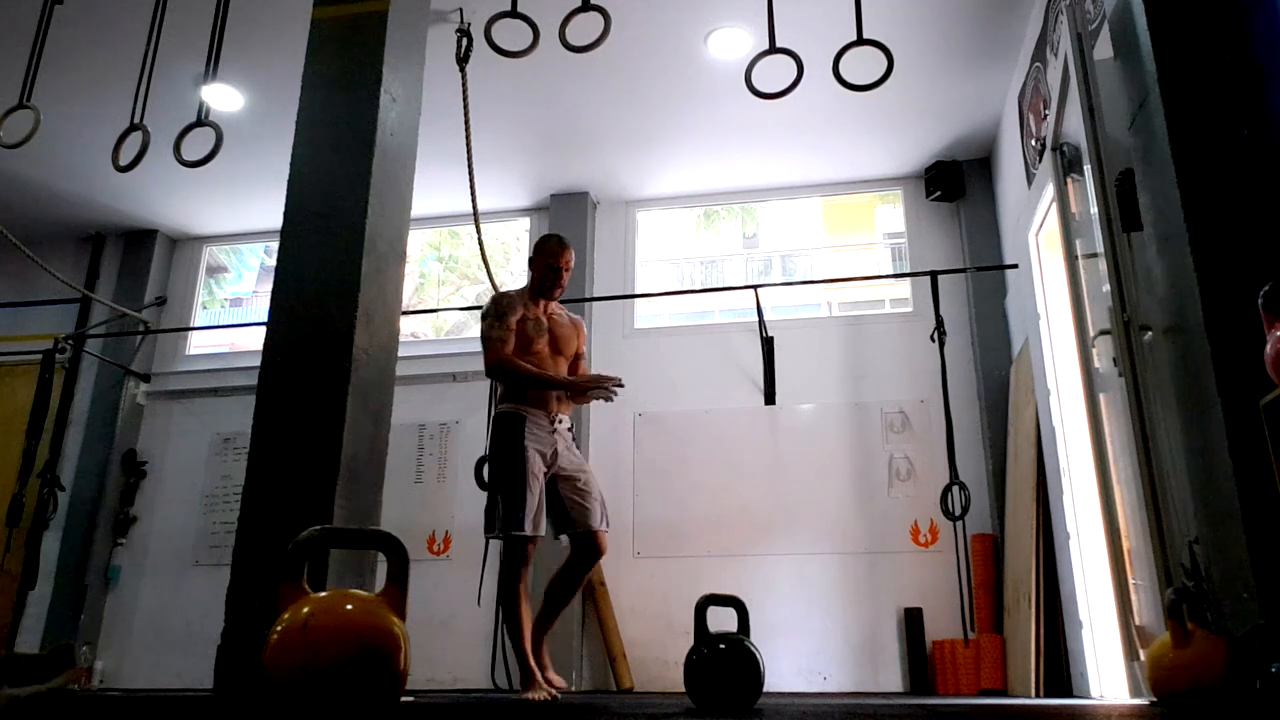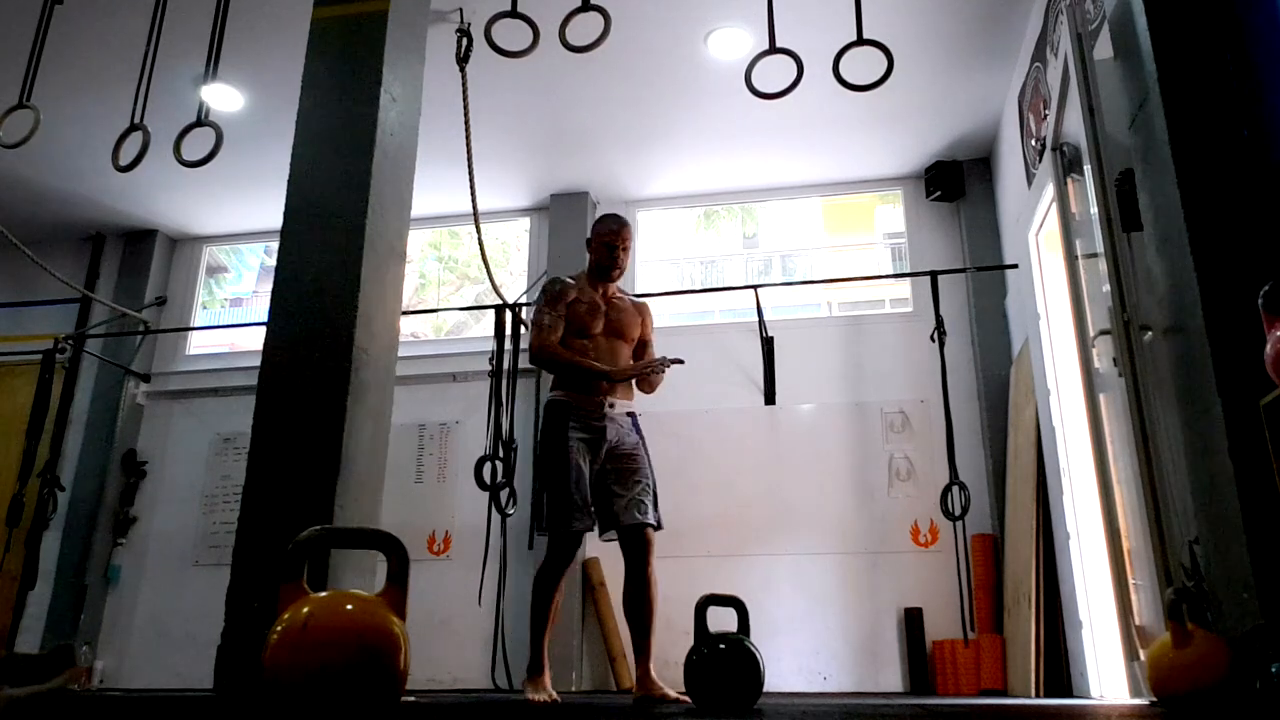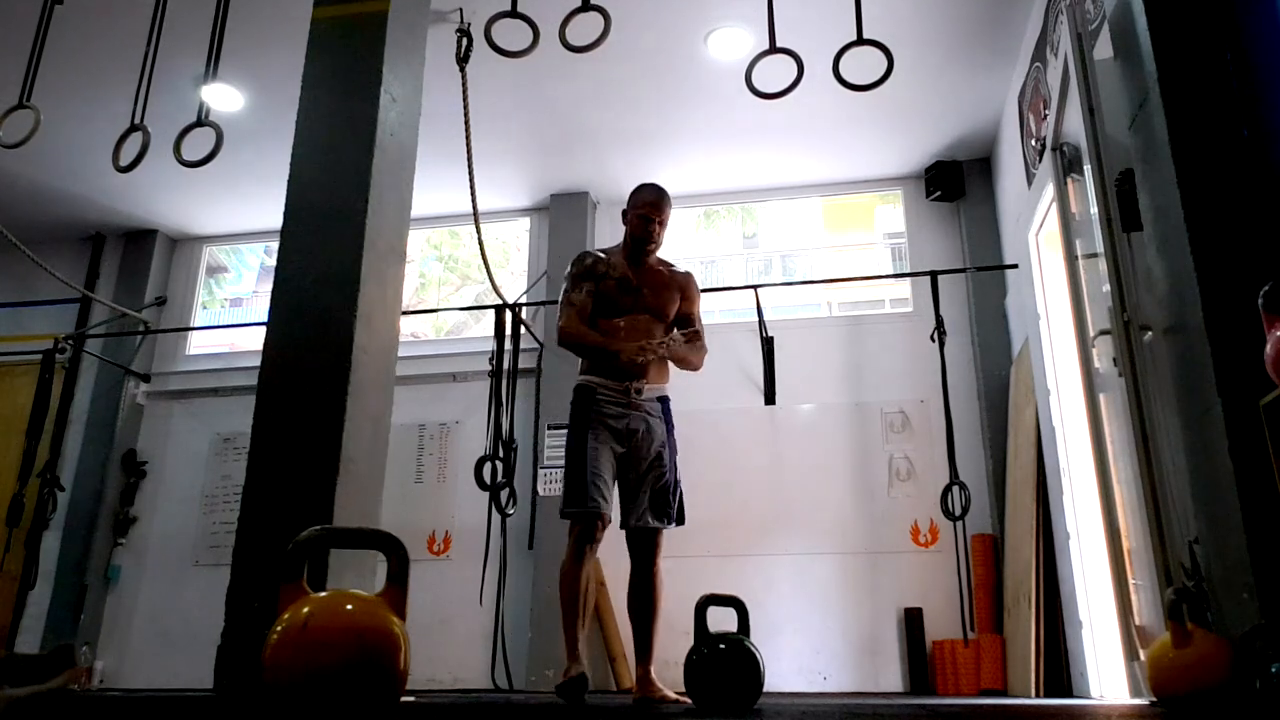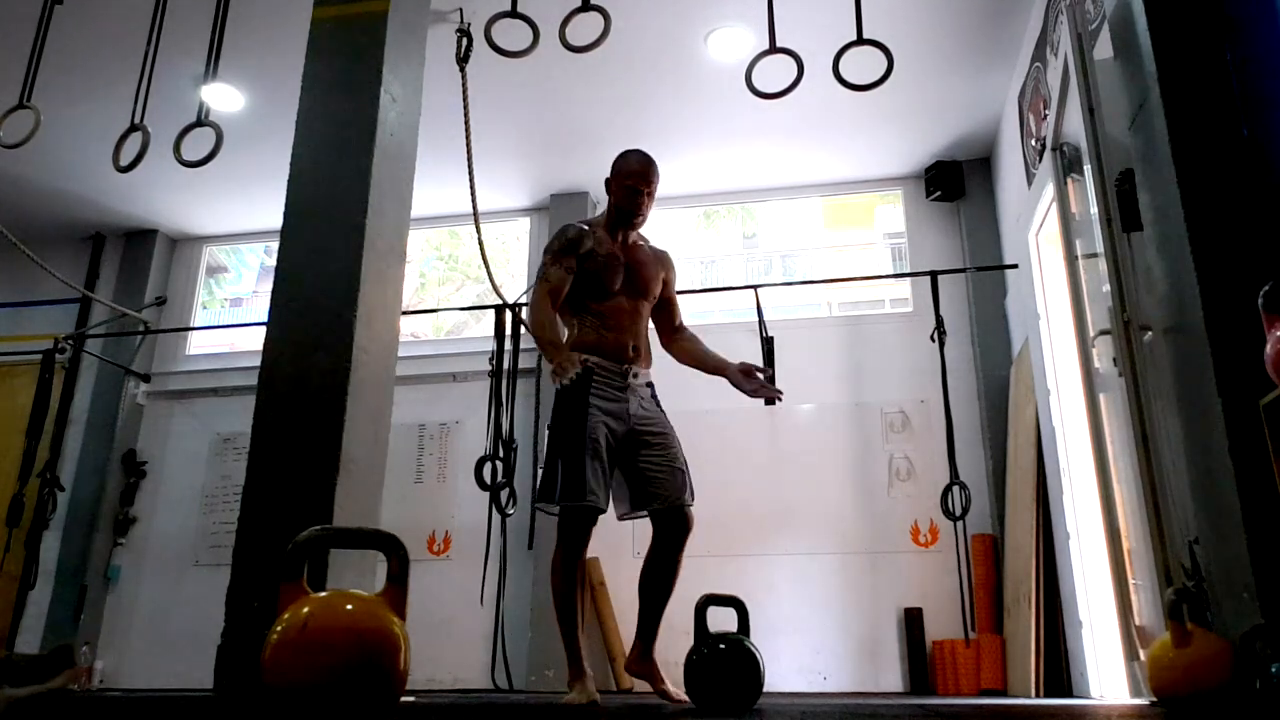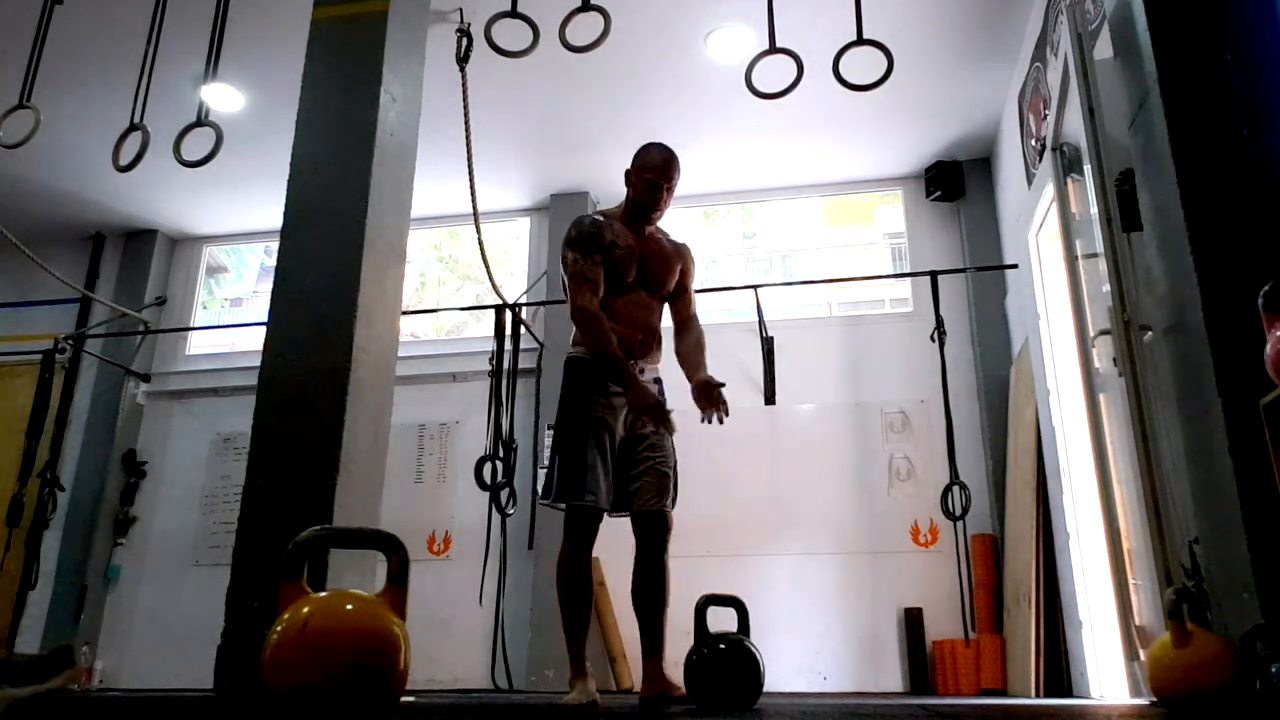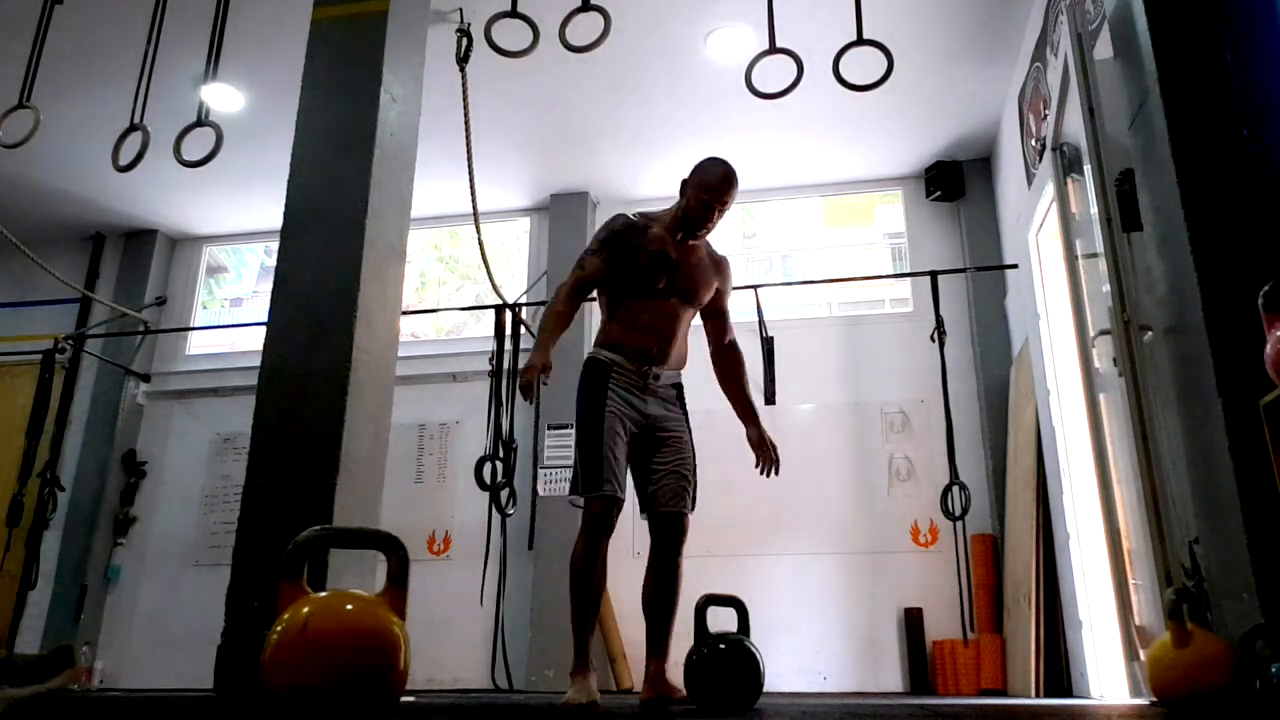
dt=0.4s
person 1, frame 1
left shoulder: (573, 324)
right shoulder: (506, 306)
right elbow: (497, 363)
left wrist: (590, 388)
right wrist: (566, 382)
left hip: (562, 434)
right hip: (520, 426)
left knee: (593, 543)
right knee: (520, 548)
left ankle: (537, 646)
right ankle: (528, 672)
person 1, frame 2
left shoulder: (638, 310)
right shoulder: (561, 292)
left elbow: (645, 380)
right elbow: (541, 350)
left wrist: (652, 372)
right wrist: (610, 372)
left hip: (624, 424)
right hip: (571, 418)
left knee: (641, 544)
right knee: (565, 542)
left ankle: (645, 677)
right ankle: (537, 670)
person 1, frame 3
left shoulder: (680, 281)
right shoulder: (591, 266)
left elbow: (697, 355)
right elbow: (567, 331)
left wrist: (670, 345)
right wrist: (620, 351)
left hip: (653, 409)
right hip: (598, 400)
left knee: (648, 545)
right knee: (589, 526)
left ankle: (645, 676)
right ankle: (574, 664)
person 1, frame 4
left shoulder: (658, 260)
right shoulder: (575, 240)
left elbow: (674, 334)
right elbow: (542, 306)
left wrist: (727, 371)
right wrist: (557, 351)
left hip: (641, 394)
right hip: (588, 388)
left knee: (677, 518)
right knee: (577, 523)
left ankle: (643, 652)
right ankle: (578, 675)
person 1, frame 5
left shoulder: (677, 252)
right shoulder: (591, 232)
left elbow: (687, 322)
right elbow: (586, 310)
left wrist: (698, 376)
right wrist: (631, 382)
left hip: (650, 390)
right hip: (595, 379)
left knee: (656, 527)
right knee: (583, 522)
left ankle: (654, 673)
right ankle: (579, 674)
person 1, frame 6
left shoulder: (715, 267)
right shoulder: (628, 231)
left elbow: (724, 347)
right elbow: (572, 291)
left wrist: (752, 422)
right wrist: (541, 350)
left hip: (668, 394)
right hip: (612, 378)
left knee: (672, 529)
right knee: (601, 513)
left ankle: (656, 674)
right ankle: (581, 668)
